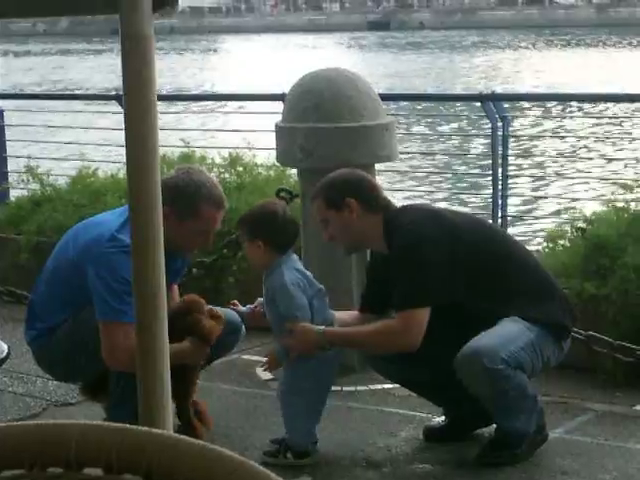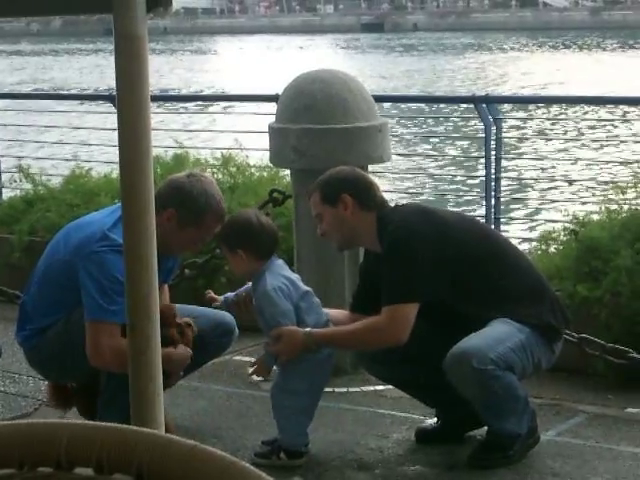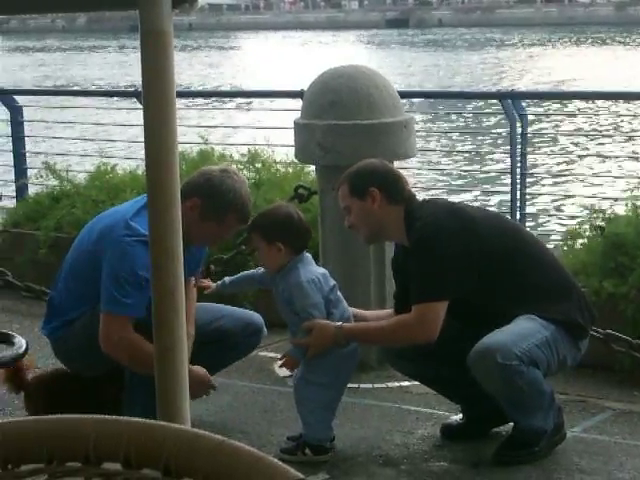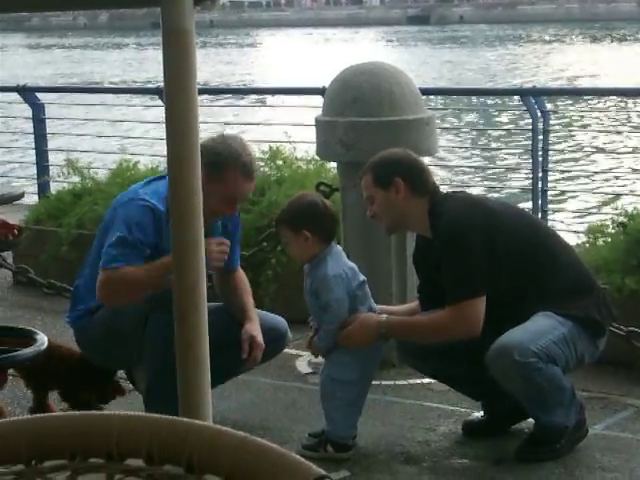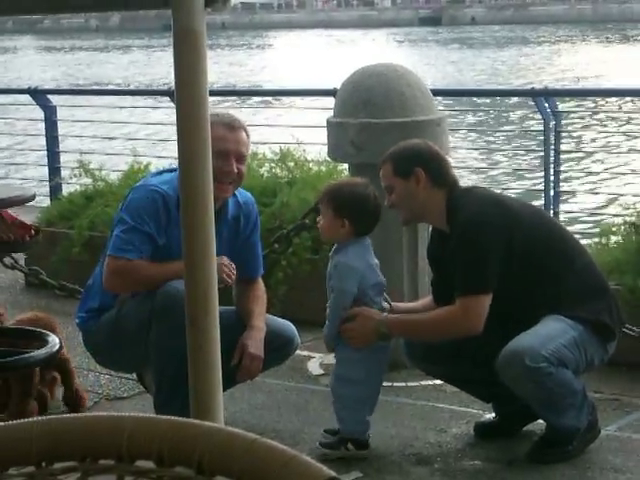
dt=1s
person 1, frame 1
left shoulder: (417, 234)
right shoulder: (387, 249)
left elbow: (408, 334)
right elbow: (367, 318)
left wrist: (321, 337)
left hip: (537, 322)
right hip: (477, 321)
left knee: (478, 358)
right knee: (381, 346)
left ankle: (525, 426)
right ankle: (468, 409)
person 1, frame 2
left shoulder: (408, 231)
right shoulder: (381, 247)
left elbow: (394, 329)
right elbow: (359, 318)
left wrist: (309, 339)
left hip: (529, 323)
left knee: (468, 359)
right knee: (372, 346)
left ankle: (517, 427)
right ankle: (460, 411)
person 1, frame 3
left shoulder: (436, 228)
right shoulder: (410, 242)
left elbow: (424, 327)
right elbow: (405, 317)
left wrist: (340, 333)
left hip: (555, 320)
right hip: (496, 319)
left knee: (493, 355)
right knee: (398, 343)
left ankle: (543, 422)
right ankle: (485, 407)
person 1, frame 4
left shoulder: (462, 221)
right shoulder: (430, 237)
left elbow: (466, 321)
right elbow: (433, 309)
left wrist: (382, 326)
right wrist: (373, 313)
left hip: (573, 317)
right hip: (512, 316)
left knee: (511, 353)
right knee: (414, 342)
left ankle: (566, 418)
right ankle: (505, 403)
person 1, frame 5
left shoulder: (479, 217)
right shoulder: (445, 233)
left elbow: (469, 319)
right elbow: (446, 303)
left wrist: (383, 326)
right wrist: (389, 309)
left hip: (581, 319)
right hip: (522, 317)
left knee: (521, 359)
right knee: (422, 345)
left ankle: (577, 420)
right ankle: (516, 406)
person 2, frame 1
left shoulder: (174, 235)
right shoulder: (117, 250)
left elbow: (168, 288)
right elbow: (118, 354)
right wrist: (186, 352)
left hip: (121, 327)
left knee: (229, 326)
left ankle: (137, 392)
right ankle: (123, 423)
person 2, frame 2
left shoulder: (162, 232)
right shoulder: (109, 250)
left elbow: (159, 286)
right elbow: (103, 352)
right wrist: (169, 358)
left hip: (108, 322)
left knee: (221, 328)
left ankle: (128, 394)
right ankle: (116, 422)
person 2, frame 3
left shoulder: (192, 223)
right shoulder: (133, 240)
left elbow: (187, 281)
right elbow: (115, 339)
left wrist: (187, 337)
left hip: (144, 322)
left knee: (249, 328)
left ankle: (152, 387)
right ankle: (141, 419)
person 2, frame 4
left shoulder: (223, 212)
right shoulder: (143, 207)
left elbow: (230, 272)
right elbow: (108, 291)
left wrist: (250, 321)
left hip: (168, 325)
left knee: (275, 332)
right knee: (174, 294)
left ankle: (176, 390)
right ankle: (163, 413)
person 2, frame 5
left shoulder: (243, 206)
right shoulder: (154, 196)
left elbow: (250, 281)
right elbow: (114, 277)
left wrist: (255, 331)
left hip: (179, 325)
right hip: (111, 328)
left knee: (283, 338)
right knee: (178, 295)
left ankle: (186, 392)
right ankle: (173, 418)
person 3, frame 1
left shoulder: (285, 280)
right shoulder: (282, 268)
left elbow: (302, 325)
right elbow: (274, 303)
left wrist: (281, 354)
left hip: (313, 351)
left knee: (295, 395)
right knee: (295, 394)
left ankle: (300, 448)
right ankle: (302, 437)
person 3, frame 2
left shoulder: (271, 288)
right shoulder: (269, 271)
right elbow: (251, 289)
left wrist: (268, 360)
right wrist: (225, 300)
left hip: (310, 350)
left knee: (287, 395)
right knee: (289, 394)
left ankle: (292, 449)
right ankle: (292, 438)
person 3, frame 3
left shoulder: (302, 280)
right shoulder: (284, 270)
right elbow: (255, 278)
left wrist: (296, 353)
right wrist: (220, 286)
left hip: (335, 345)
left knee: (310, 389)
right knee: (306, 387)
left ankle: (317, 444)
right ankle: (318, 434)
person 3, frame 4
left shoulder: (330, 273)
right shoulder: (323, 260)
left elbow: (338, 314)
left wrist: (321, 344)
right wrist: (317, 331)
left knee: (336, 385)
right knee: (335, 384)
left ankle: (339, 441)
right ankle: (340, 430)
person 3, frame 5
left shoulder: (347, 261)
right shoulder: (357, 249)
left elbow: (341, 304)
left wrist: (330, 336)
right wrist: (334, 334)
left knee: (348, 385)
right knee: (357, 386)
left ankle: (354, 438)
right ankle: (354, 427)
